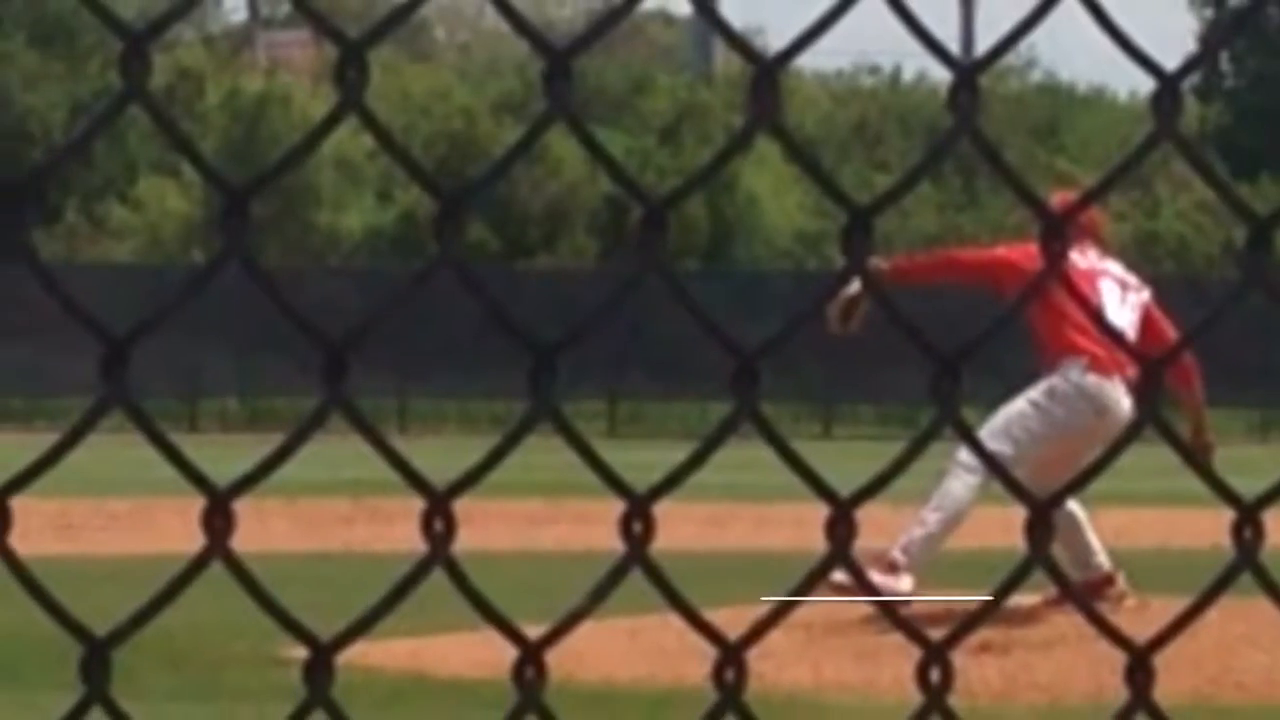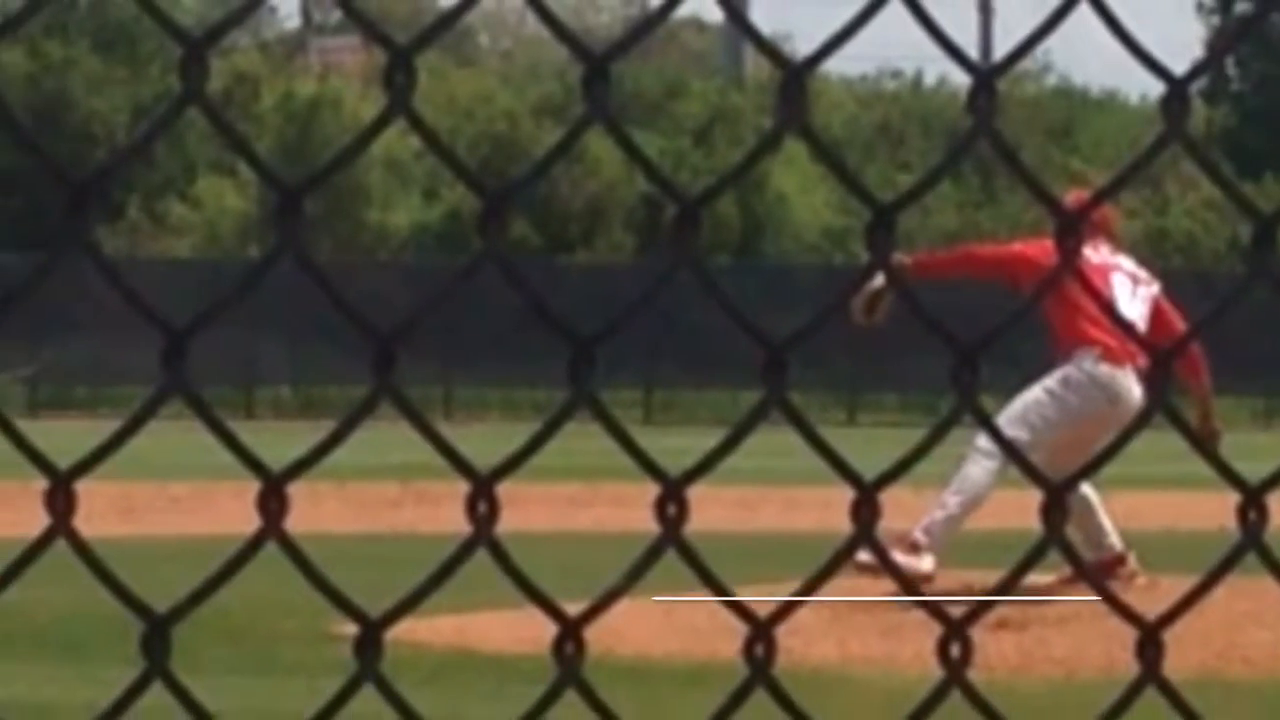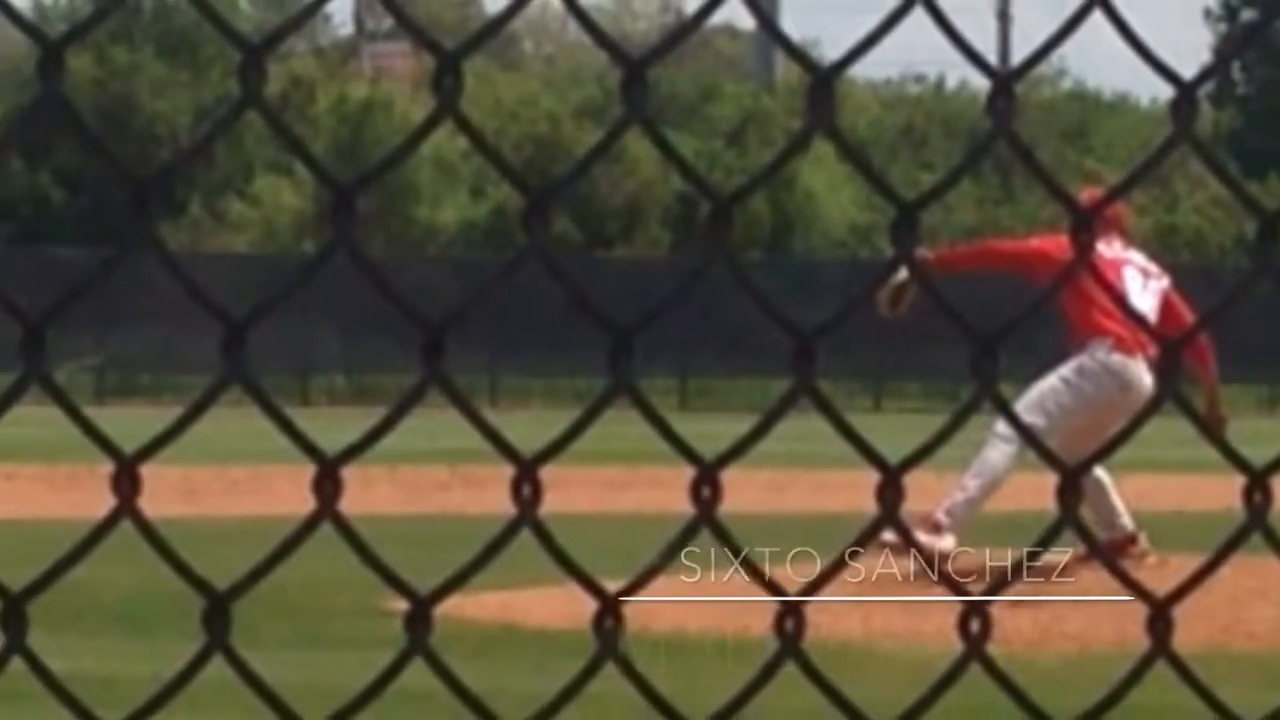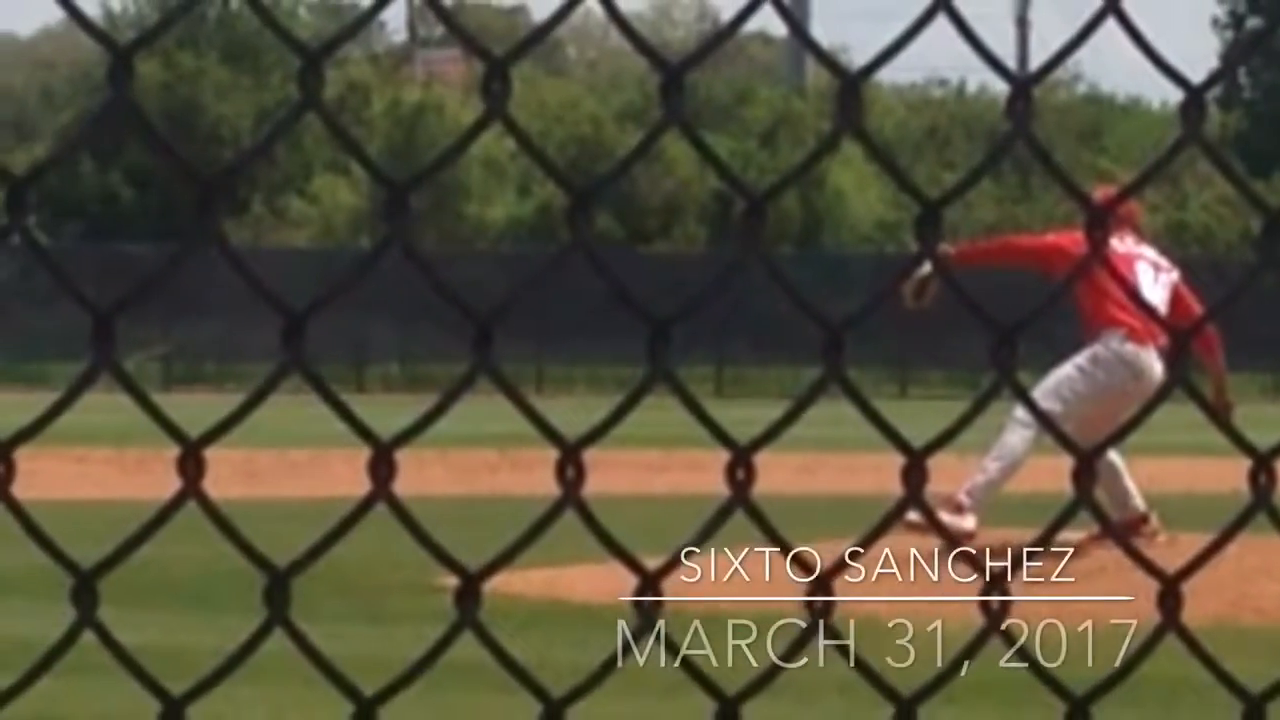
dt=0.5s
person 1, frame 1
left shoulder: (1048, 260)
right shoulder: (1131, 283)
right elbow: (1176, 354)
right wrist: (1198, 425)
left hip: (1078, 384)
right hip: (1118, 403)
left knee: (974, 459)
right knee: (1042, 483)
right ankle: (1098, 577)
person 1, frame 2
left shoulder: (1060, 255)
right shoulder: (1141, 277)
left elbow: (984, 257)
right elbow: (1184, 344)
left wrist: (910, 265)
right wrist: (1205, 411)
left hip: (1091, 372)
right hip: (1130, 391)
left knee: (993, 444)
right knee: (1056, 467)
right ankle: (1110, 557)
person 1, frame 3
left shoulder: (1076, 250)
right shoulder: (1152, 272)
left elbow: (1002, 253)
right elbow: (1193, 334)
left wrist: (932, 261)
right wrist: (1212, 399)
left hip: (1105, 362)
right hip: (1141, 379)
left knee: (1011, 430)
right knee: (1072, 452)
left ankle: (941, 528)
right ankle: (1122, 536)
person 1, frame 4
left shoulder: (1090, 245)
right shoulder: (1163, 265)
left elbow: (1021, 248)
right elbow: (1201, 326)
left wrist: (953, 255)
right wrist: (1219, 386)
left hip: (1117, 351)
right hip: (1151, 368)
left knee: (1028, 416)
right knee: (1086, 436)
left ankle: (962, 508)
right ankle: (1134, 516)
